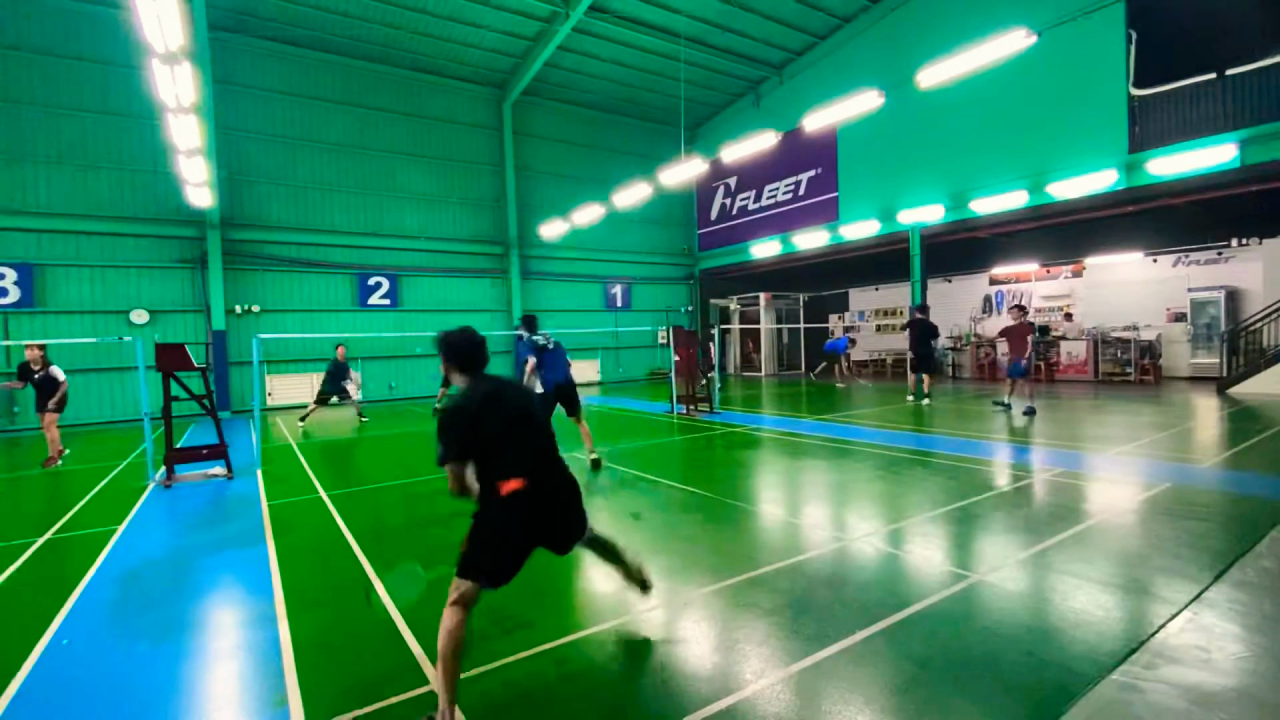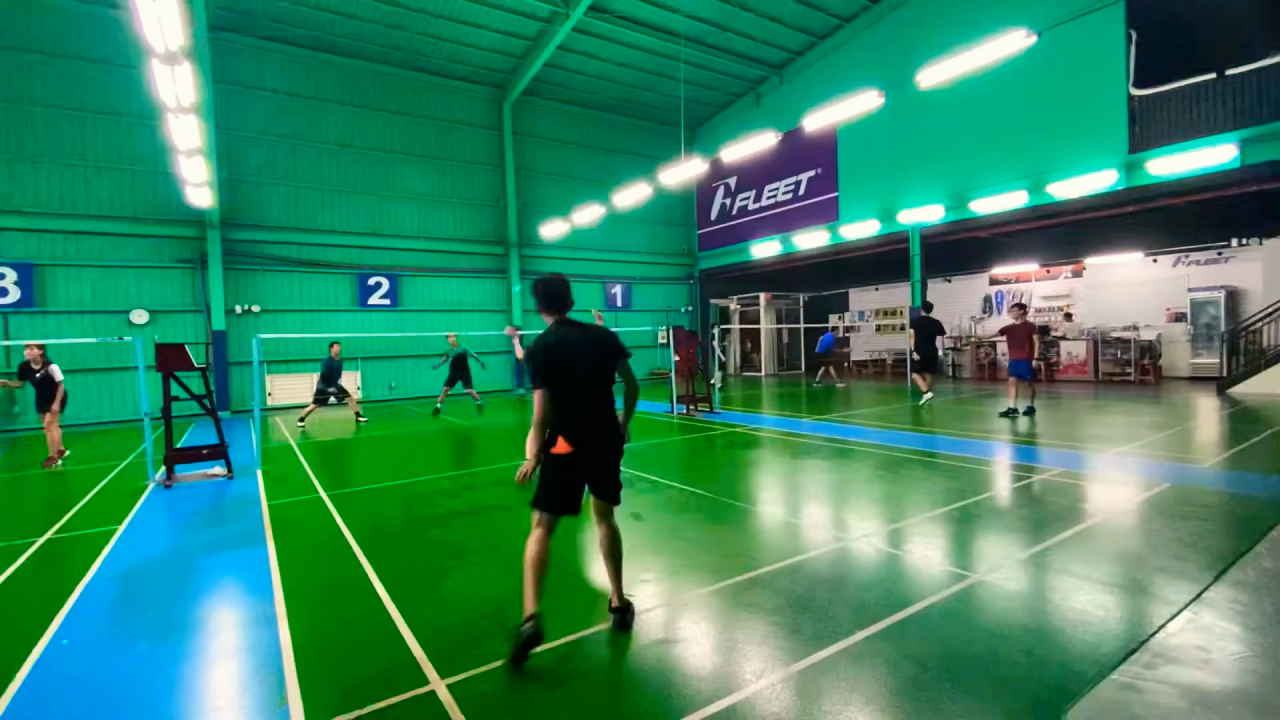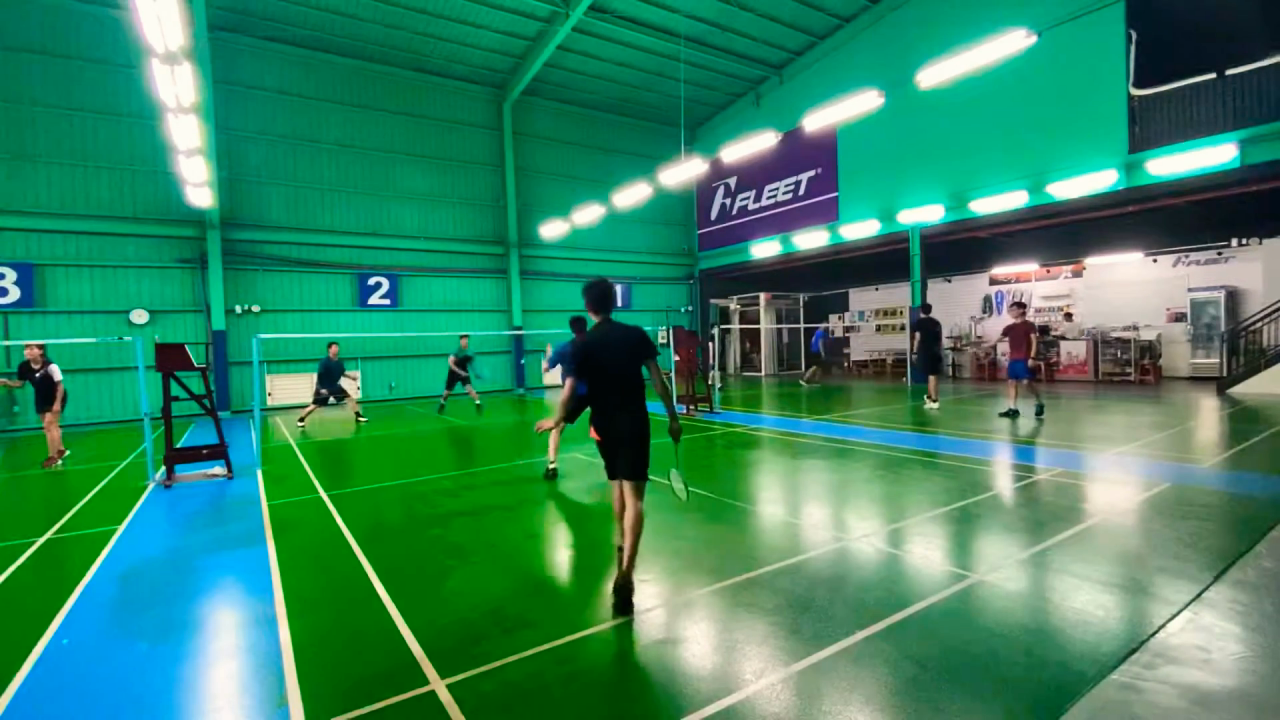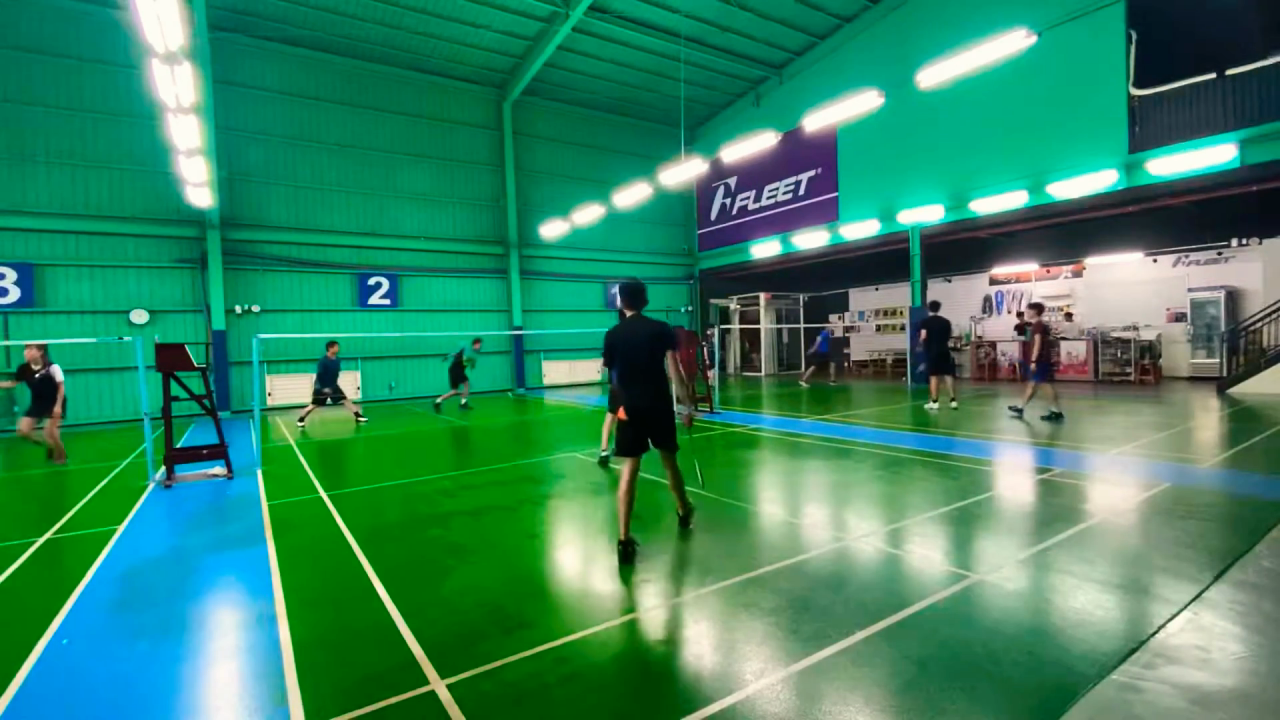
dt=0.4s
person 1, frame 1
left shoulder: (454, 411)
right shoulder: (521, 390)
left elbow: (457, 484)
left wrist: (477, 493)
left hip: (513, 498)
right hip: (559, 490)
left knee: (459, 601)
right knee: (585, 539)
right ankle: (634, 575)
person 1, frame 2
left shoulder: (540, 348)
right shoulder: (604, 336)
left elbow: (541, 407)
right elbow: (631, 386)
left wrist: (534, 455)
right wrist: (624, 427)
left hip: (566, 444)
right hip: (607, 440)
left knee: (542, 529)
right knee: (605, 518)
left ankle: (531, 617)
right ankle: (619, 604)
person 1, frame 3
left shoulder: (580, 345)
right shoulder: (637, 335)
left elbow: (569, 392)
right elbow: (658, 381)
left wrist: (556, 420)
right wrist: (673, 416)
left hip: (604, 426)
right hip: (634, 424)
left knee: (620, 484)
right knee: (633, 498)
left ankle: (623, 548)
right ankle: (623, 577)
person 1, frame 4
left shoulder: (613, 335)
right shoulder: (661, 329)
left elbow: (610, 375)
right elbow: (674, 369)
right wrist: (686, 405)
left hip: (629, 408)
right hip: (659, 406)
left knee: (628, 471)
right knee: (669, 458)
left ankle: (624, 538)
right ankle: (683, 509)
